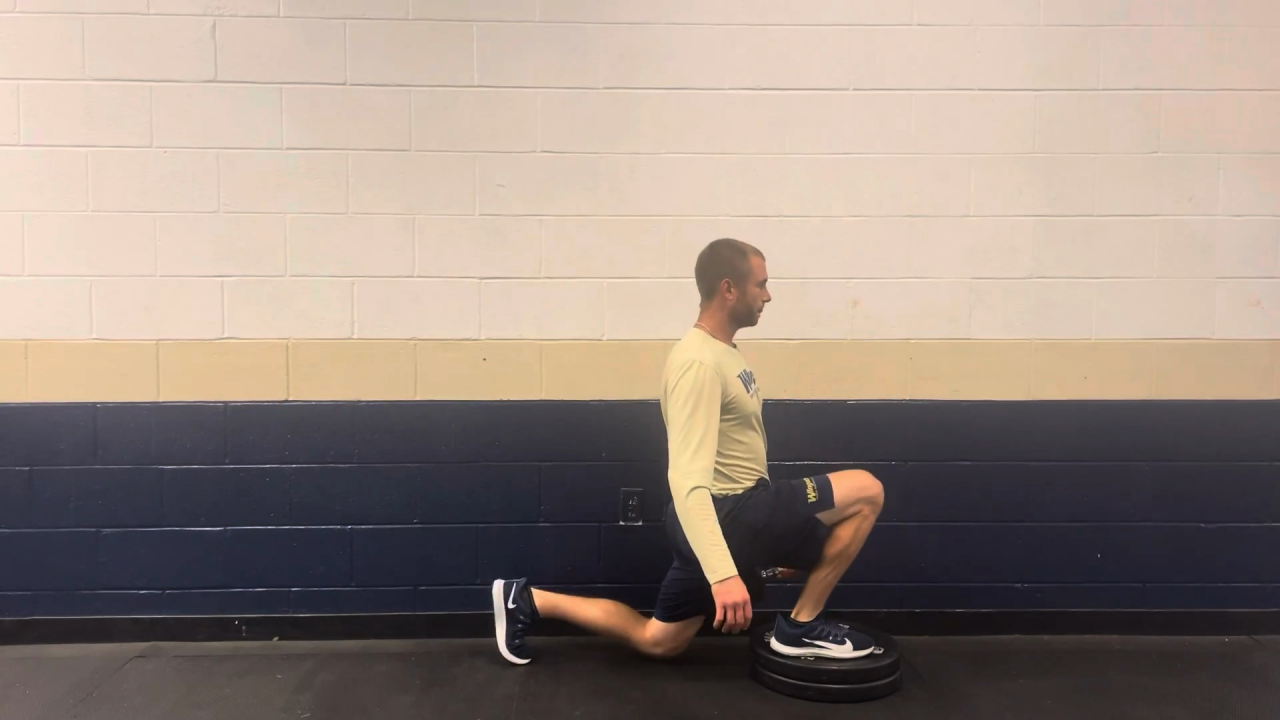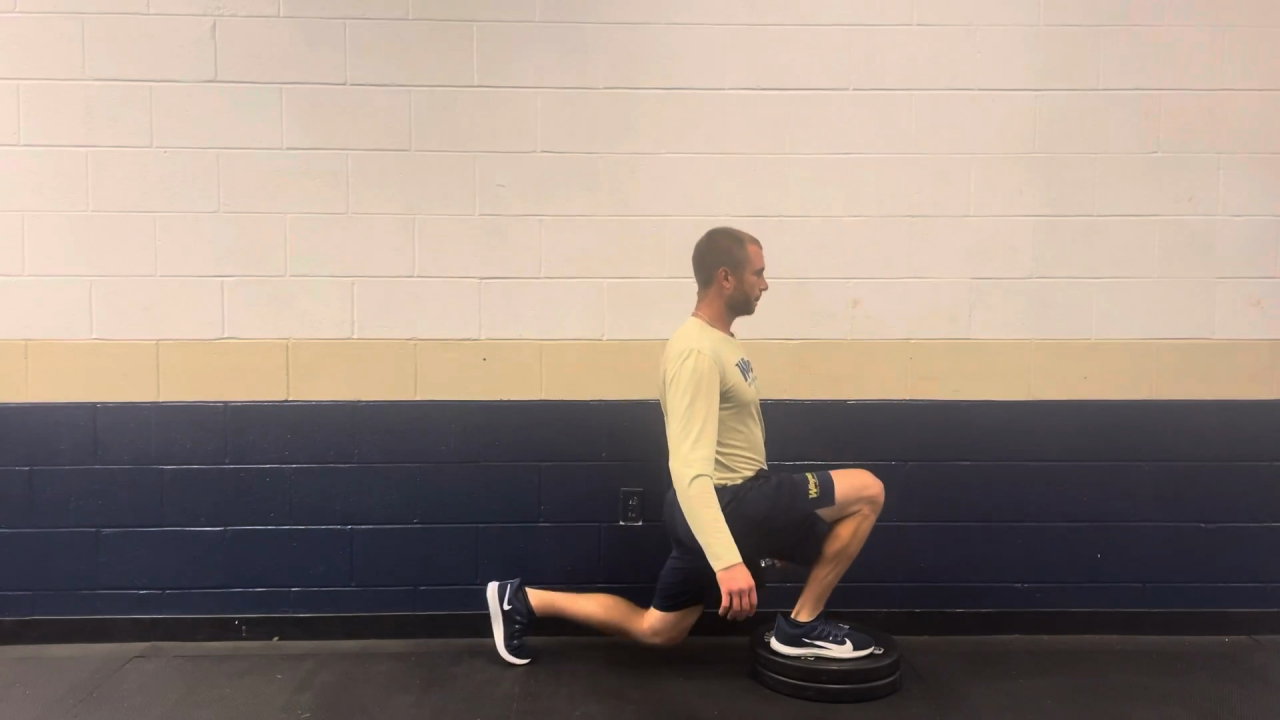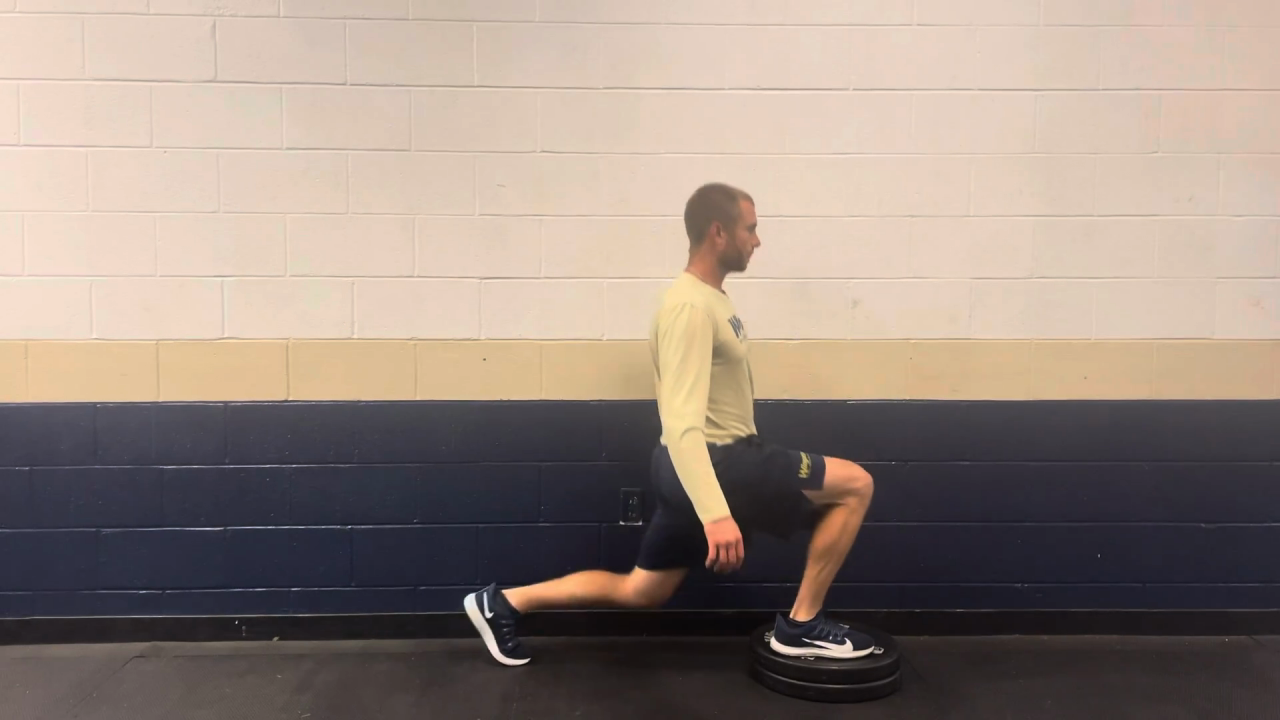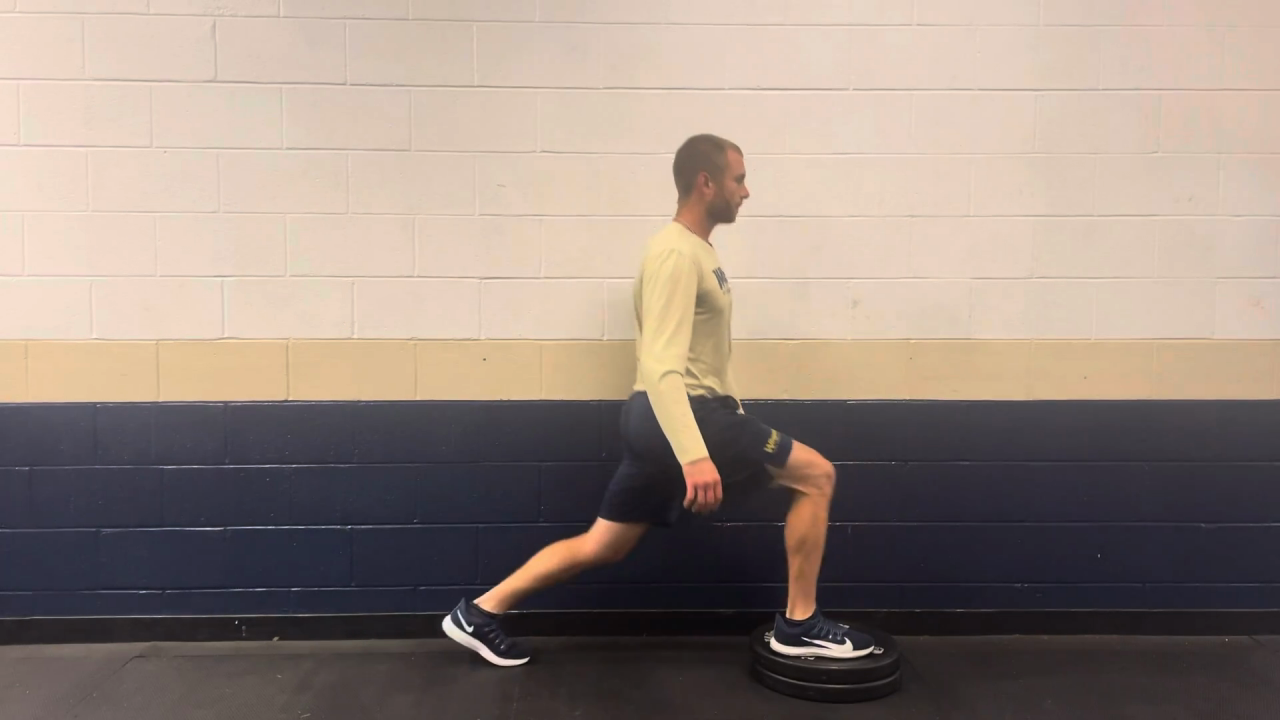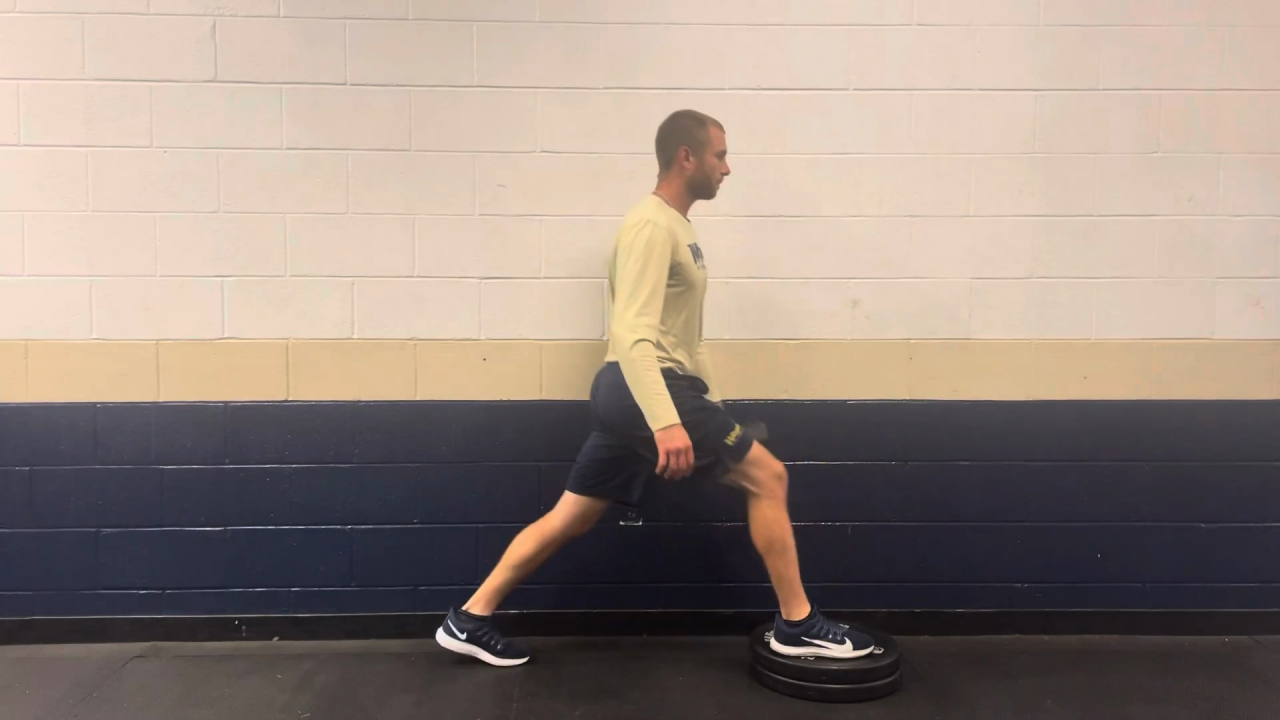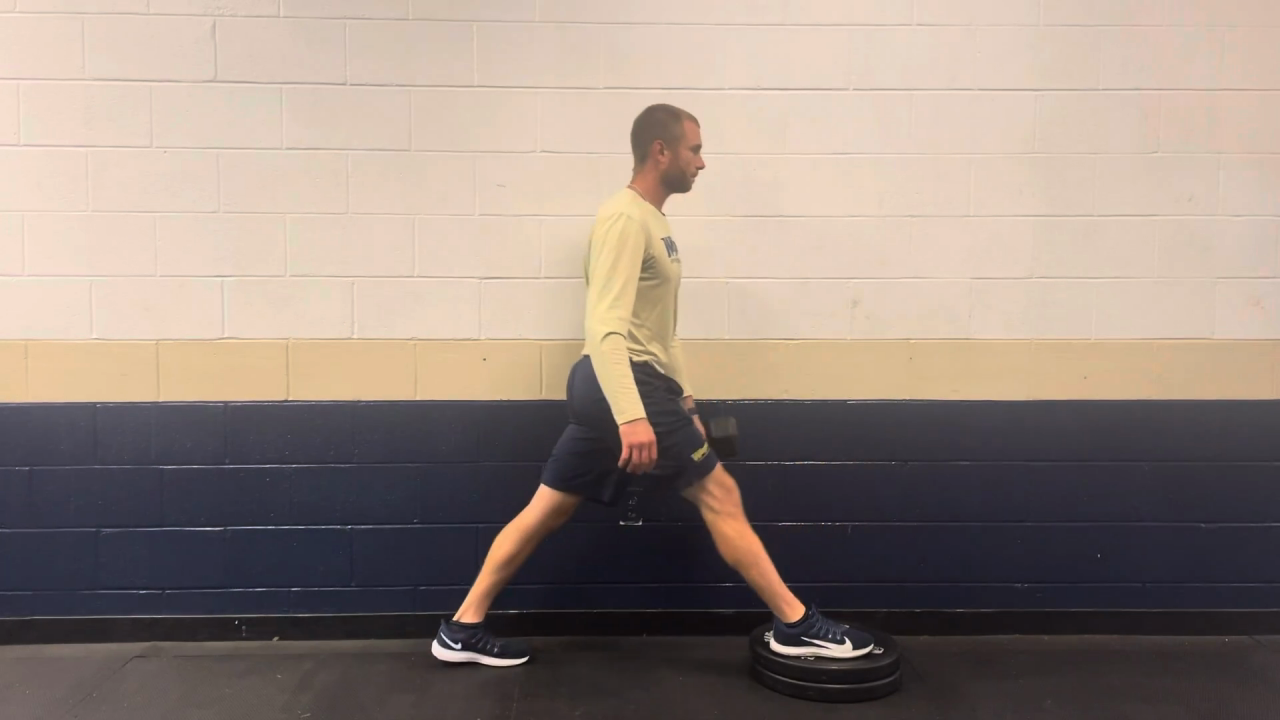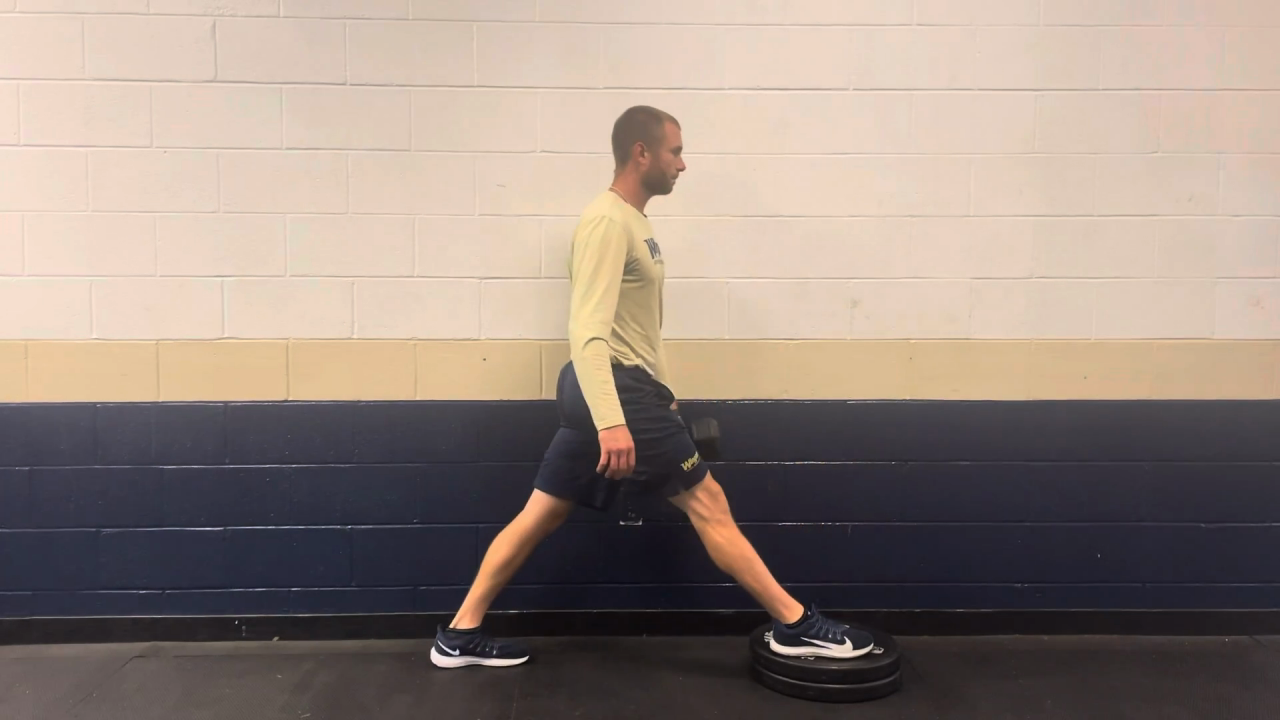
dt=0.2s
person 1, frame 1
left shoulder: (721, 352)
right shoulder: (699, 364)
right elbow: (688, 481)
left wrist: (773, 535)
right wrist: (723, 575)
left hip: (734, 509)
right hip: (729, 516)
left knee: (659, 641)
right knee: (866, 492)
left ankle: (526, 601)
right ankle: (803, 624)
person 1, frame 2
left shoulder: (718, 341)
right shoulder: (697, 352)
right elbow: (691, 471)
left wrist: (772, 525)
right wrist: (728, 561)
left hip: (733, 501)
right hip: (728, 507)
left knee: (657, 629)
right knee: (866, 492)
left ankle: (520, 601)
right ankle: (803, 624)
person 1, frame 3
left shoulder: (709, 298)
right shoulder: (691, 306)
right elbow: (683, 424)
left wrist: (735, 493)
right wrist: (716, 514)
left hip: (717, 461)
right hip: (715, 466)
left knee: (641, 589)
right knee: (855, 485)
left ankle: (503, 603)
right ankle: (803, 624)
person 1, frame 4
left shoulder: (696, 249)
right shoulder: (676, 253)
right elbow: (662, 367)
left wrist: (734, 422)
right wrist: (696, 455)
left hip: (663, 419)
right hip: (685, 417)
left knee: (603, 543)
right knee: (816, 475)
left ankle: (480, 611)
right ankle: (800, 623)
person 1, frame 5
left shoulder: (674, 226)
right shoulder: (652, 225)
left elbow: (682, 332)
right elbow: (633, 334)
left wrist: (711, 404)
right wrist: (667, 421)
left hip: (626, 394)
right hip: (644, 392)
left knee: (570, 517)
right knee: (768, 477)
left ankle: (470, 618)
right ankle: (798, 624)
person 1, frame 6
left shoulder: (649, 220)
right shoulder: (625, 219)
right elbow: (605, 328)
left wrist: (684, 399)
right wrist: (632, 415)
left hip: (604, 388)
right hip: (621, 387)
left knee: (546, 510)
right knee: (721, 495)
left ankle: (462, 628)
right ankle: (796, 624)
person 1, frame 7
left shoulder: (631, 222)
right shoulder: (608, 223)
right elbow: (588, 331)
left wrist: (668, 401)
right wrist: (611, 421)
left hip: (601, 390)
right hip: (616, 389)
left knee: (540, 514)
right knee: (707, 503)
left ankle: (460, 634)
right ankle: (796, 625)
